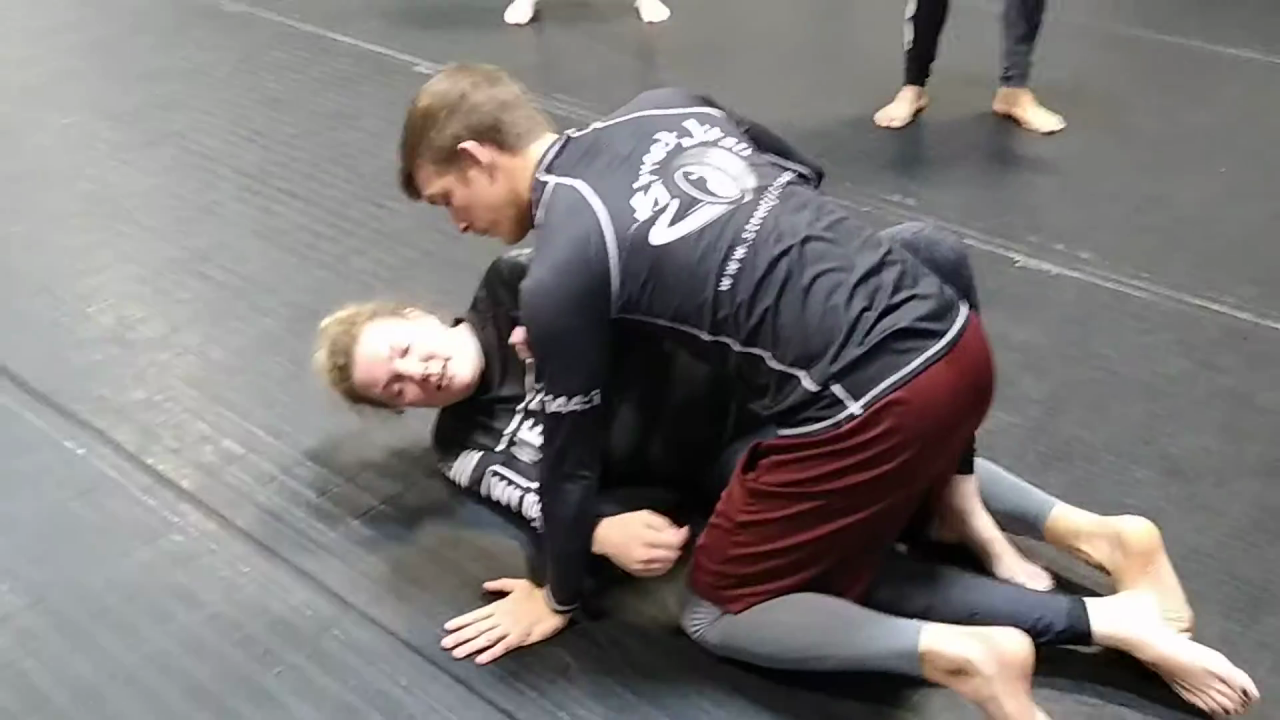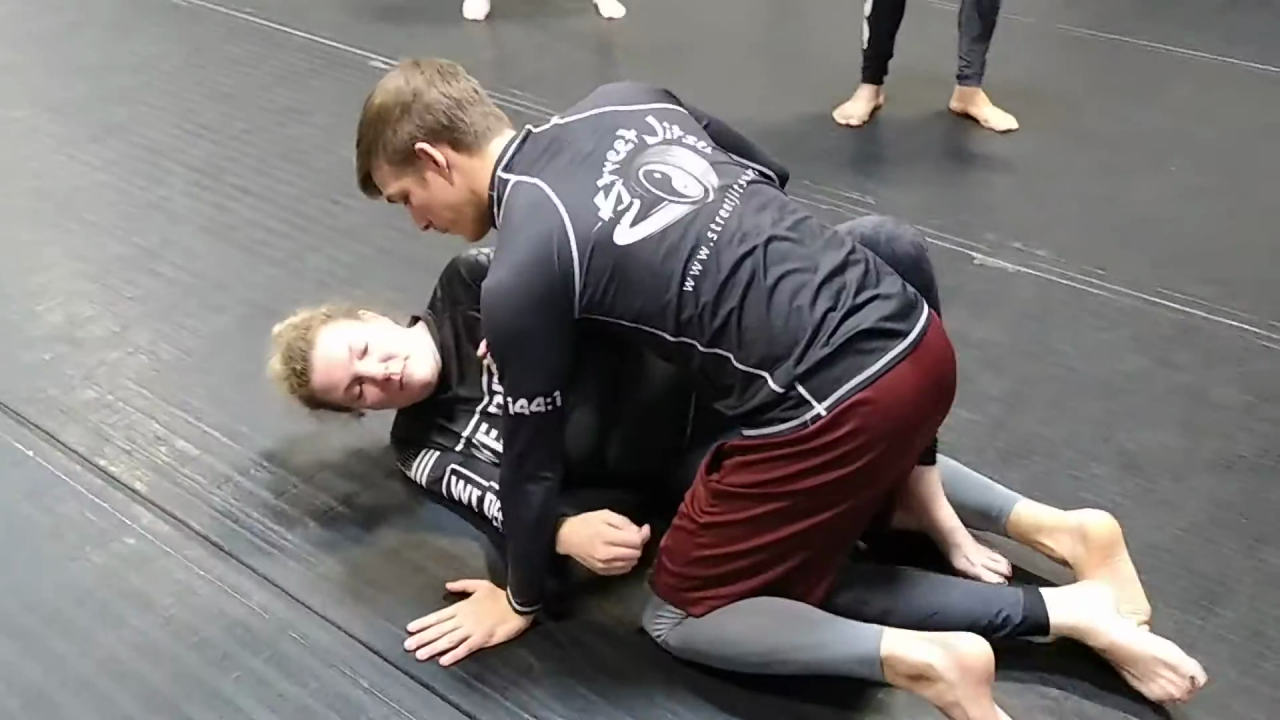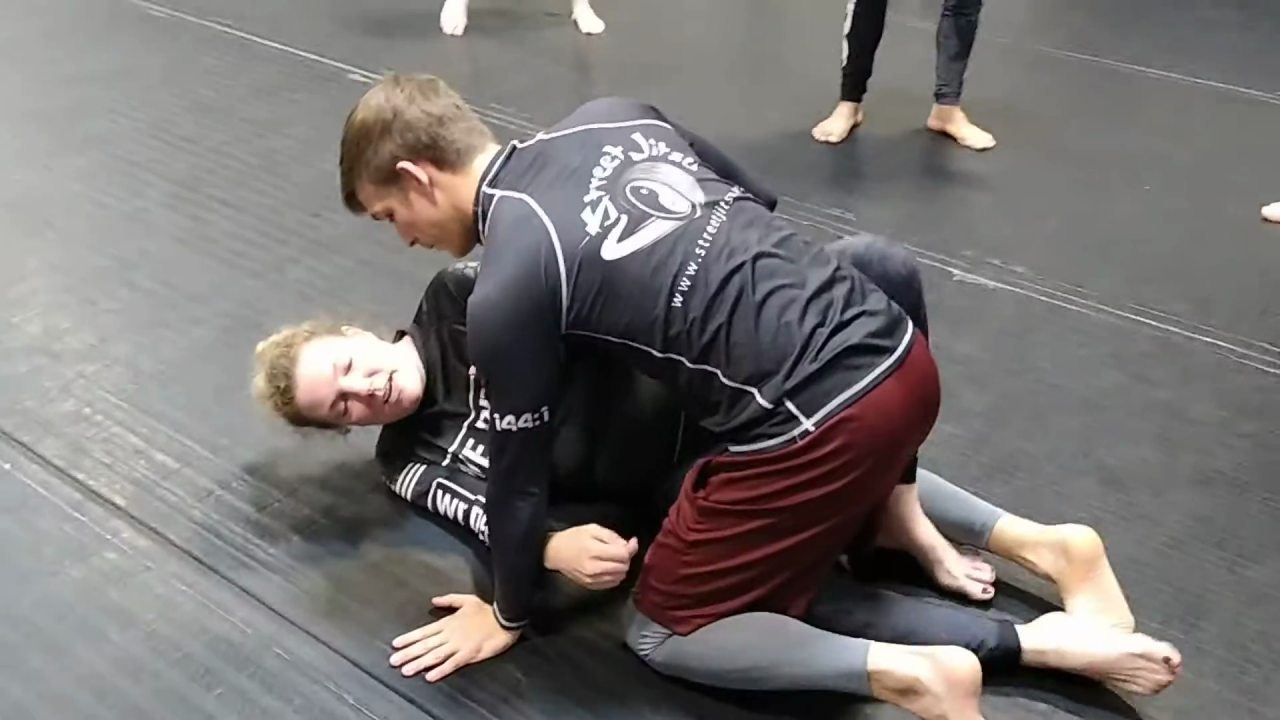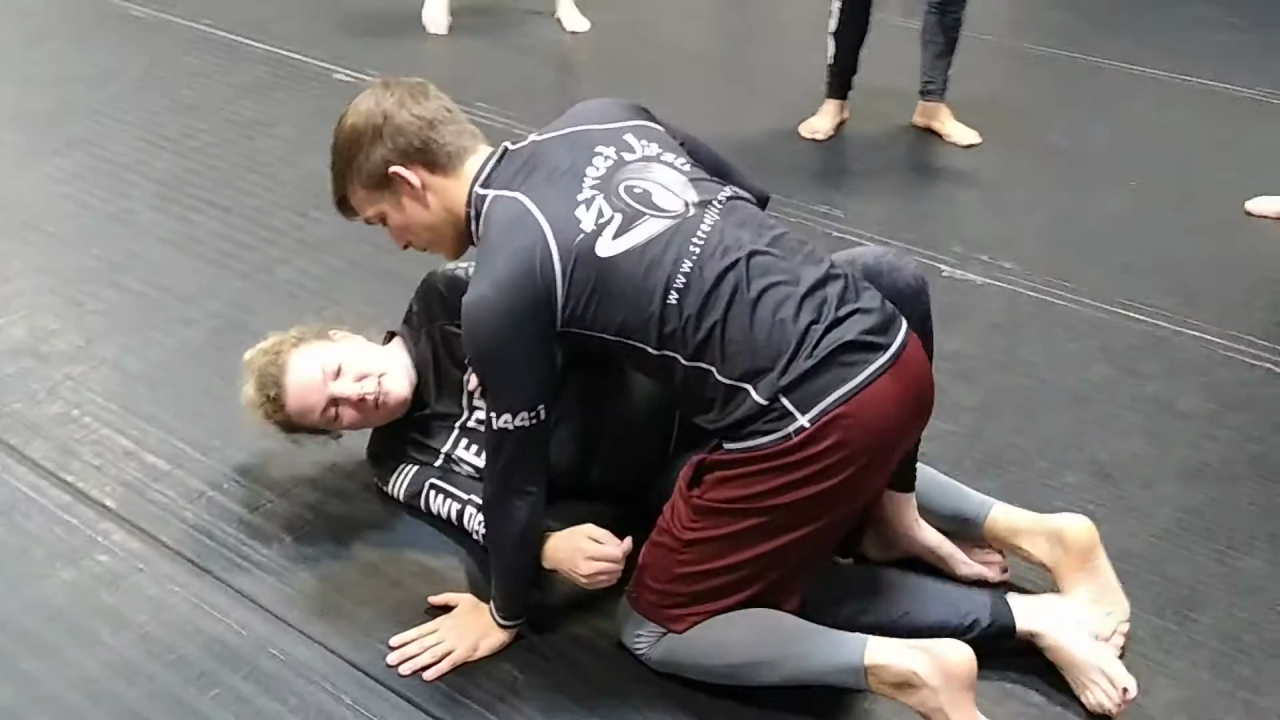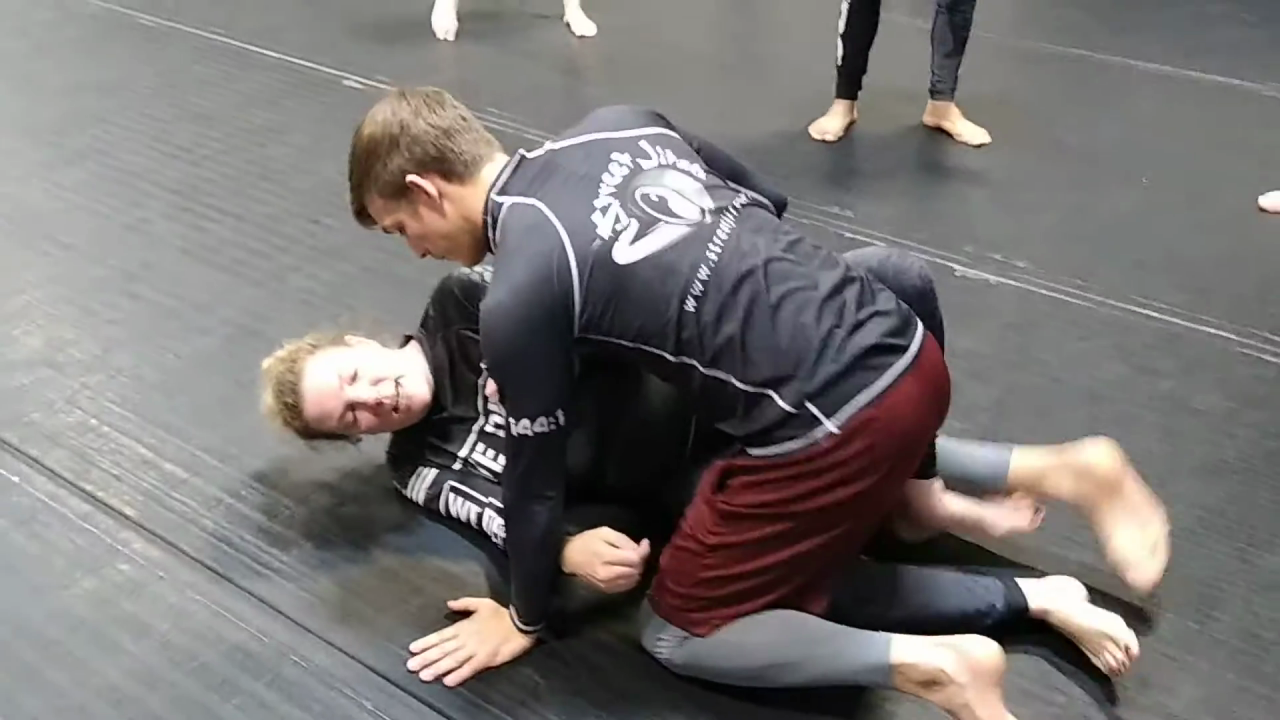
dt=0.2s
person 1, frame 1
left shoulder: (511, 288)
right shoulder: (470, 445)
right elbow: (555, 502)
right wrist: (605, 533)
right hip: (723, 455)
left knee: (922, 254)
right ankle: (1102, 620)
person 1, frame 2
left shoulder: (470, 288)
right shoulder: (427, 444)
right wrist: (567, 534)
right hip: (686, 455)
left knee: (881, 249)
right ankle: (1053, 610)
person 1, frame 3
left shoulder: (456, 303)
right shoulder: (413, 463)
right elbow: (535, 514)
right wrist: (553, 548)
left knee: (868, 265)
right ankle: (1036, 640)
person 1, frame 4
left shoulder: (444, 302)
right shoulder: (405, 461)
right wrist: (555, 547)
right hip: (667, 479)
left knee: (882, 279)
right ankle: (1019, 616)
person 1, frame 5
left shoulder: (461, 306)
right shoulder: (422, 464)
right elbow: (522, 518)
right wrist: (573, 552)
right hip: (682, 478)
left knee: (891, 281)
right ankle: (1038, 598)
person 2, frame 1
left shoulder: (557, 278)
right shoulder: (667, 106)
left elbow: (572, 454)
left wrist: (559, 598)
left hip: (874, 406)
right hip: (954, 337)
left knee: (718, 609)
person 2, frame 2
left shoulder: (519, 277)
right shoulder: (627, 100)
left elbow: (534, 454)
left wrist: (522, 599)
left hip: (839, 407)
right hip: (914, 336)
left knee: (680, 609)
person 2, frame 3
left shoulder: (505, 292)
right shoulder: (611, 117)
left elbow: (521, 469)
left wrist: (508, 616)
left hip: (824, 422)
right hip: (899, 354)
left knee: (662, 630)
person 2, frame 4
left shoulder: (500, 291)
right shoulder: (604, 116)
left elbow: (516, 469)
left wrist: (502, 614)
left hip: (819, 420)
right hip: (893, 354)
left knee: (658, 625)
person 2, frame 5
left shoulder: (518, 298)
right shoulder: (619, 123)
left elbow: (536, 475)
left wrist: (523, 618)
left hip: (839, 426)
right hip: (907, 352)
left knee: (679, 632)
right ankle: (1061, 477)
